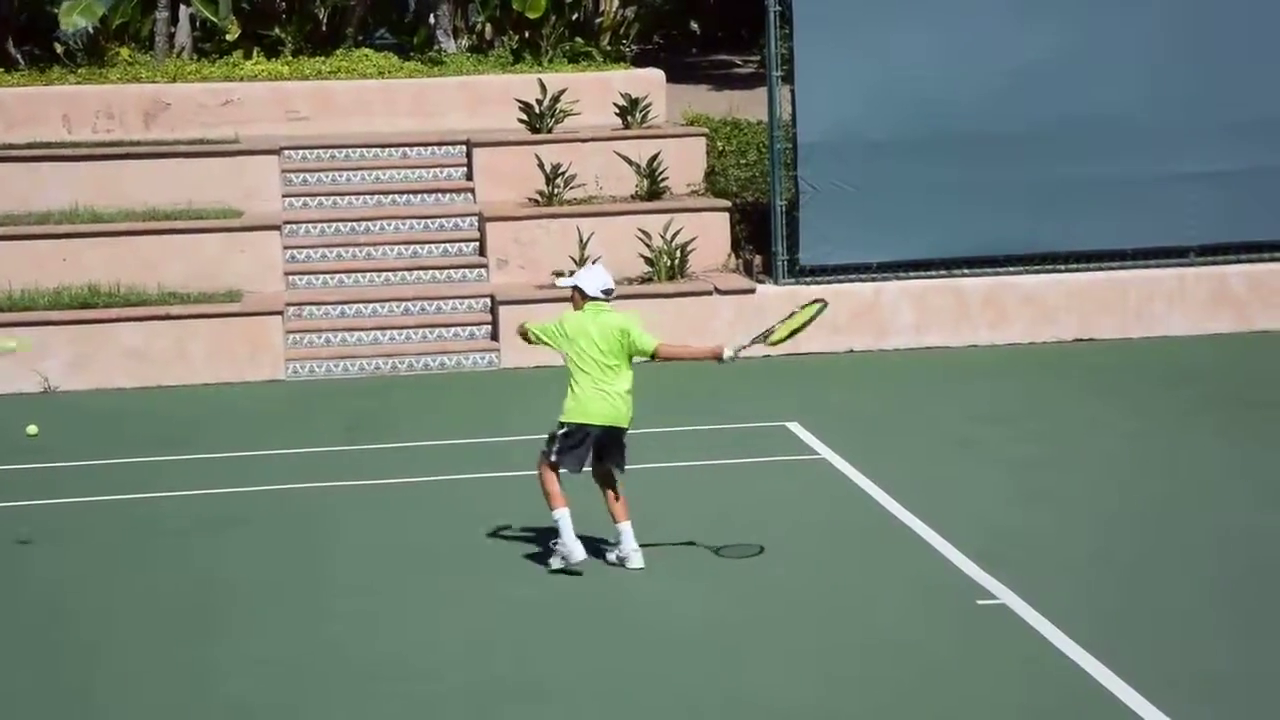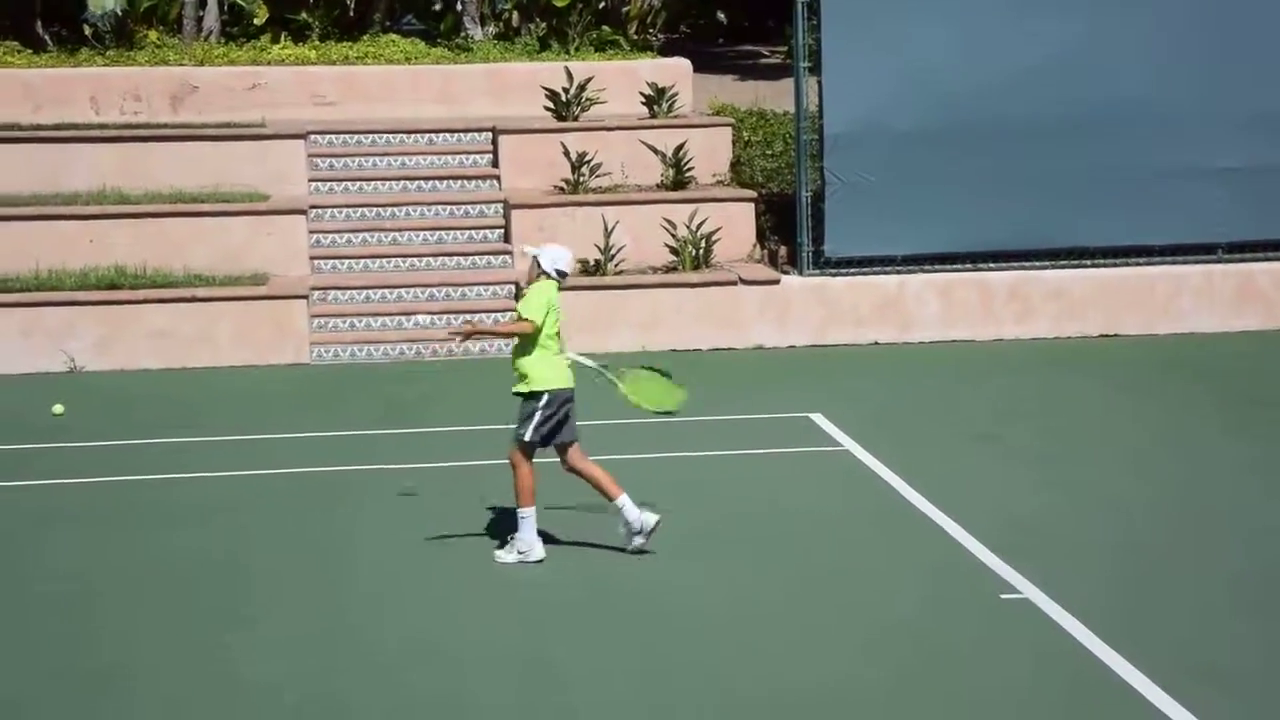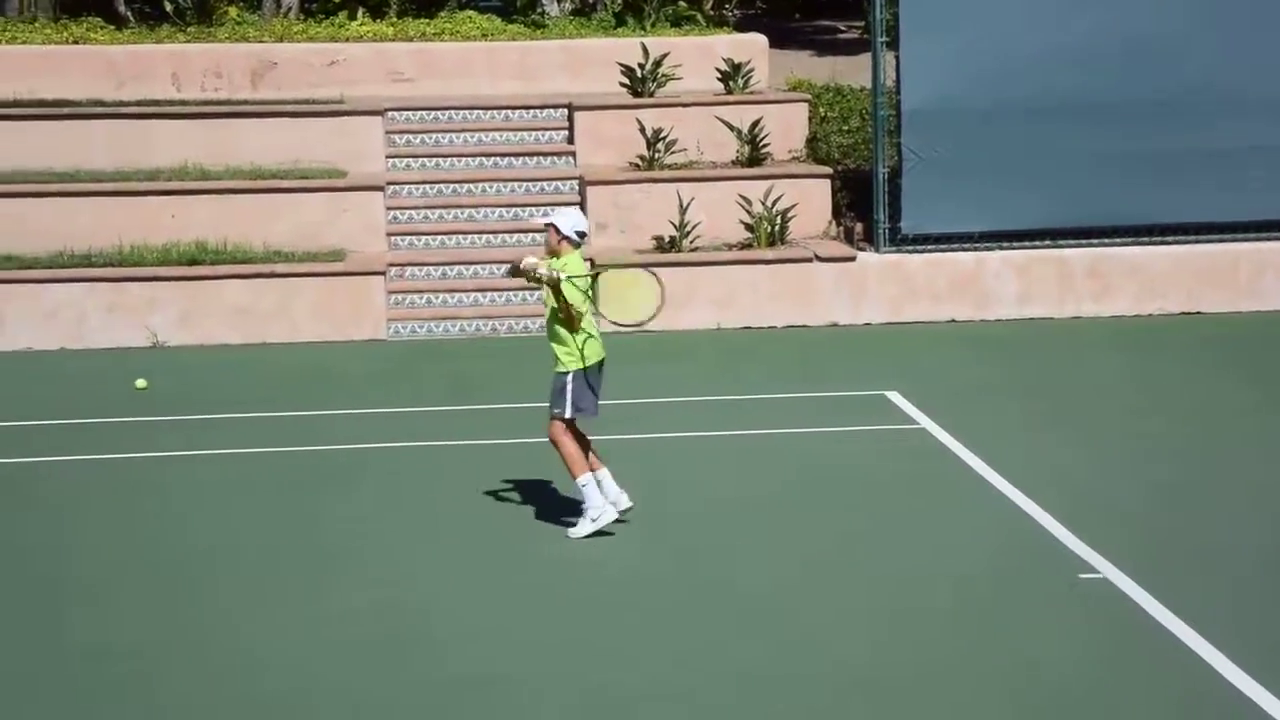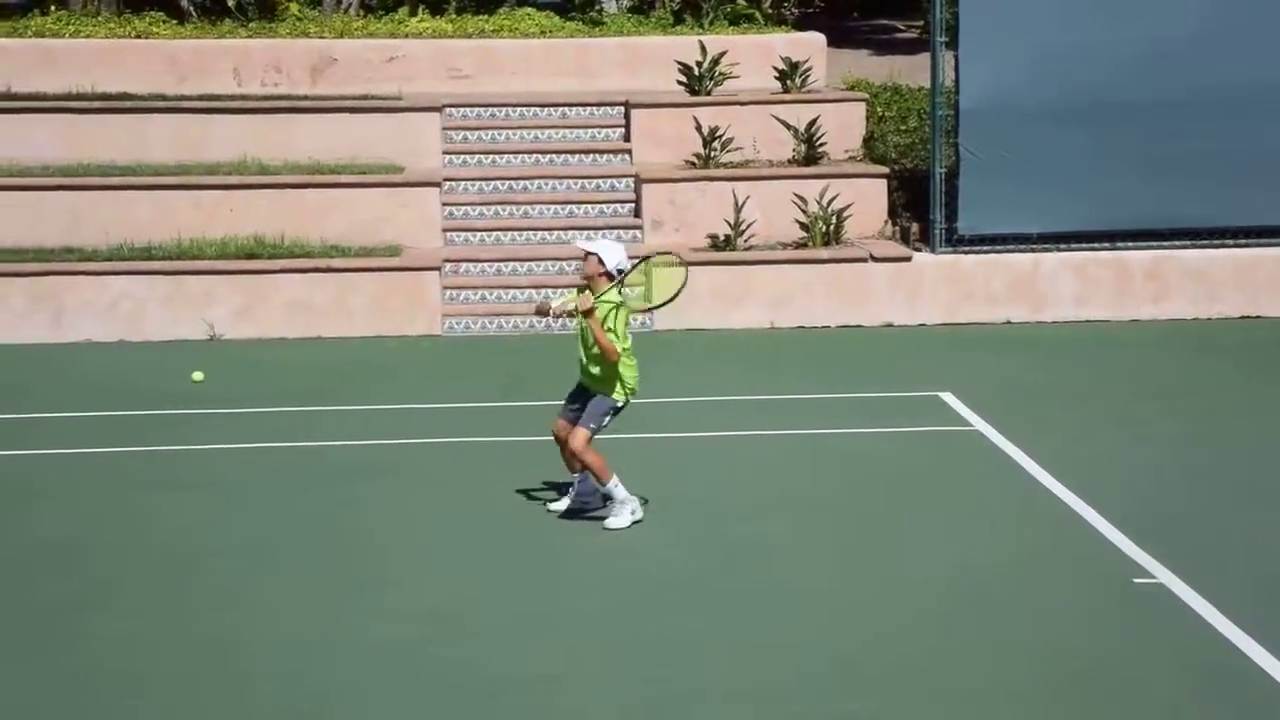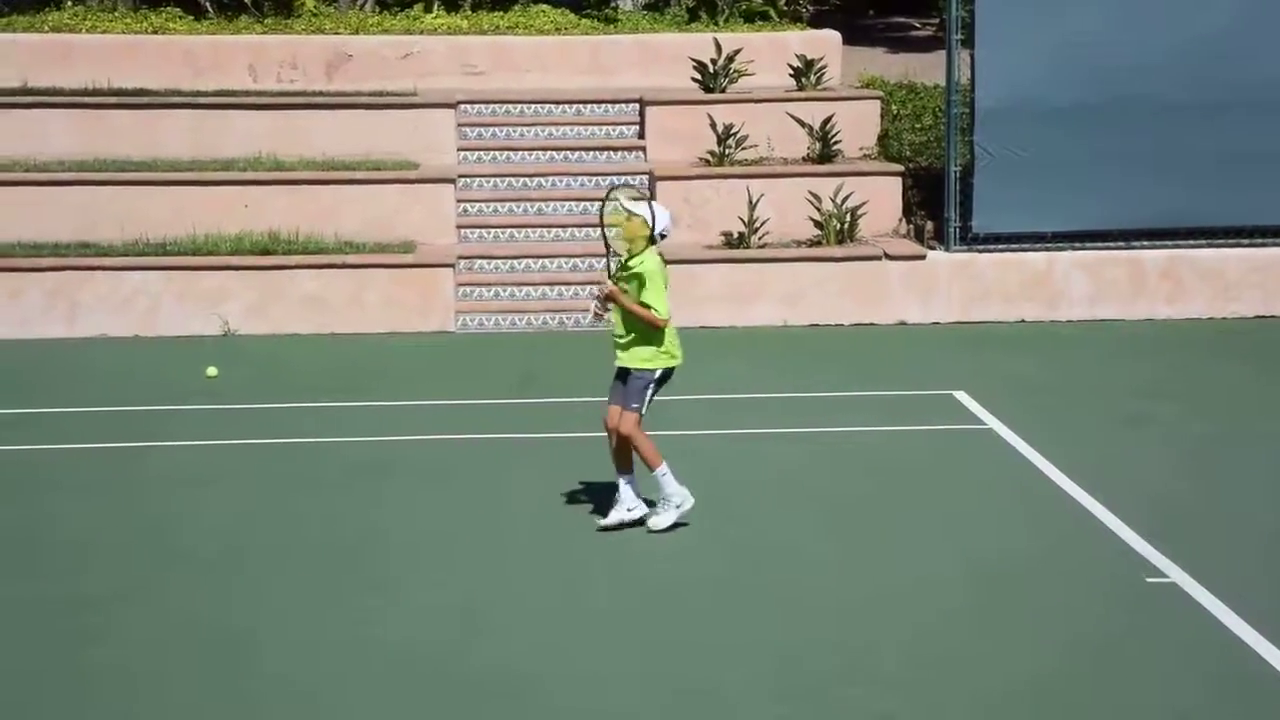
dt=0.3s
person 1, frame 1
left shoulder: (567, 323)
right shoulder: (623, 323)
left elbow: (524, 331)
right elbow: (660, 351)
left wrist: (526, 332)
right wrist: (716, 352)
left hip: (582, 413)
right hip: (617, 415)
left knee: (548, 467)
right knee: (605, 475)
left ankle: (569, 542)
right ankle: (628, 549)
person 1, frame 2
left shoulder: (541, 293)
right shoulder: (539, 295)
left elbow: (527, 328)
left wrist: (479, 329)
left hip: (546, 387)
right hip: (552, 387)
left knee: (520, 456)
right knee: (575, 458)
left ankle: (527, 541)
right ankle: (636, 518)
person 1, frame 3
left shoulder: (573, 268)
right shoulder: (555, 264)
left elbow: (574, 321)
right elbow: (512, 273)
left wrist: (556, 288)
right wrist: (526, 265)
left hip: (578, 359)
right hip: (575, 360)
left knee: (559, 430)
right knee: (567, 429)
left ankle: (596, 507)
right ankle: (610, 494)
person 1, frame 4
left shoulder: (614, 307)
right shoulder: (584, 294)
left elbow: (612, 354)
right elbow: (539, 309)
left wrist: (590, 318)
right wrist: (554, 308)
left hip: (613, 387)
right hip: (590, 381)
left knee: (579, 443)
right knee: (562, 431)
left ankle: (626, 504)
right ankle: (582, 493)
person 1, frame 5
left shoulder: (650, 268)
right shoulder: (628, 262)
left elbow: (660, 320)
right elbow: (614, 298)
left wrist: (620, 299)
right wrist: (604, 302)
left hip: (652, 357)
right hip: (630, 355)
left knee: (628, 427)
right knee: (612, 424)
left ankle: (674, 495)
right ankle: (630, 502)
